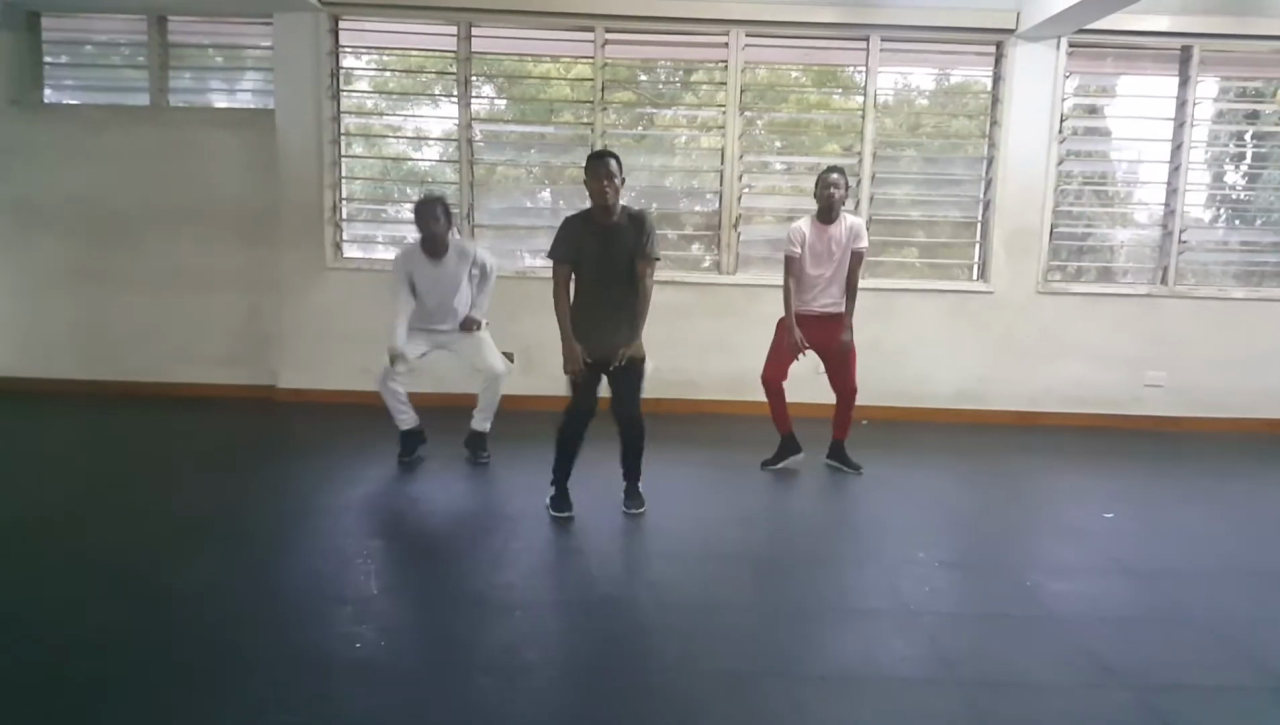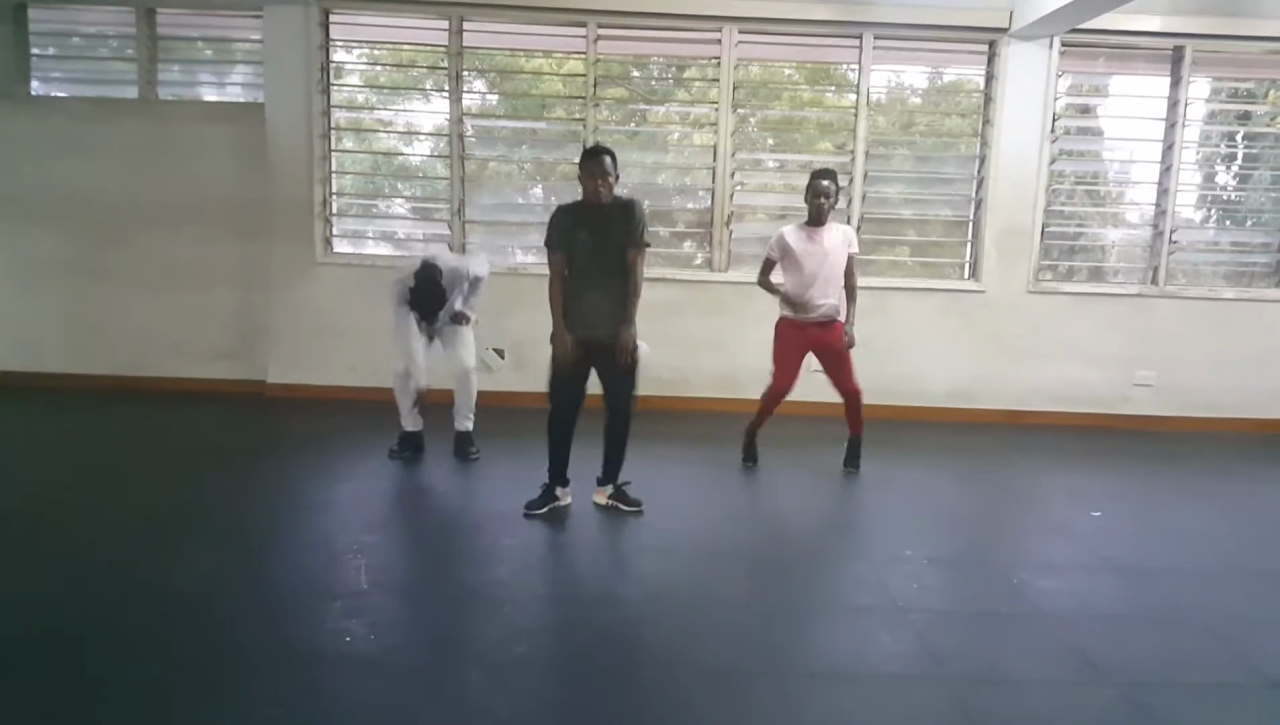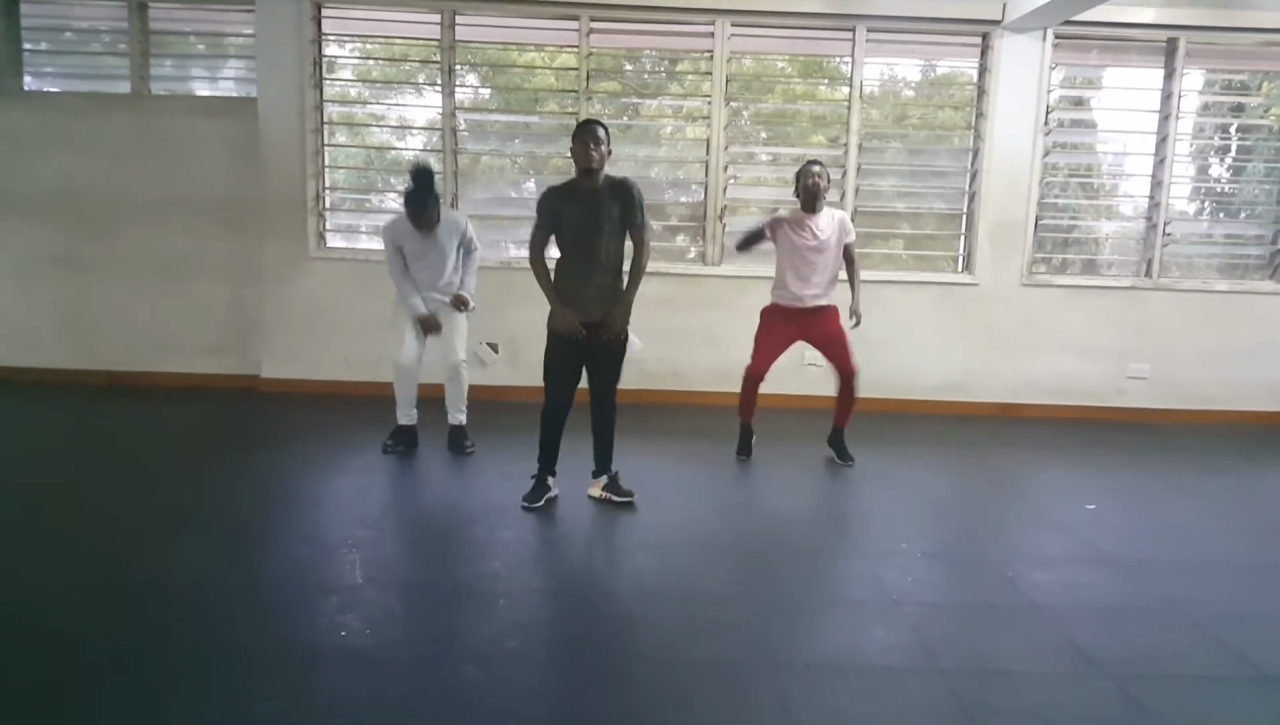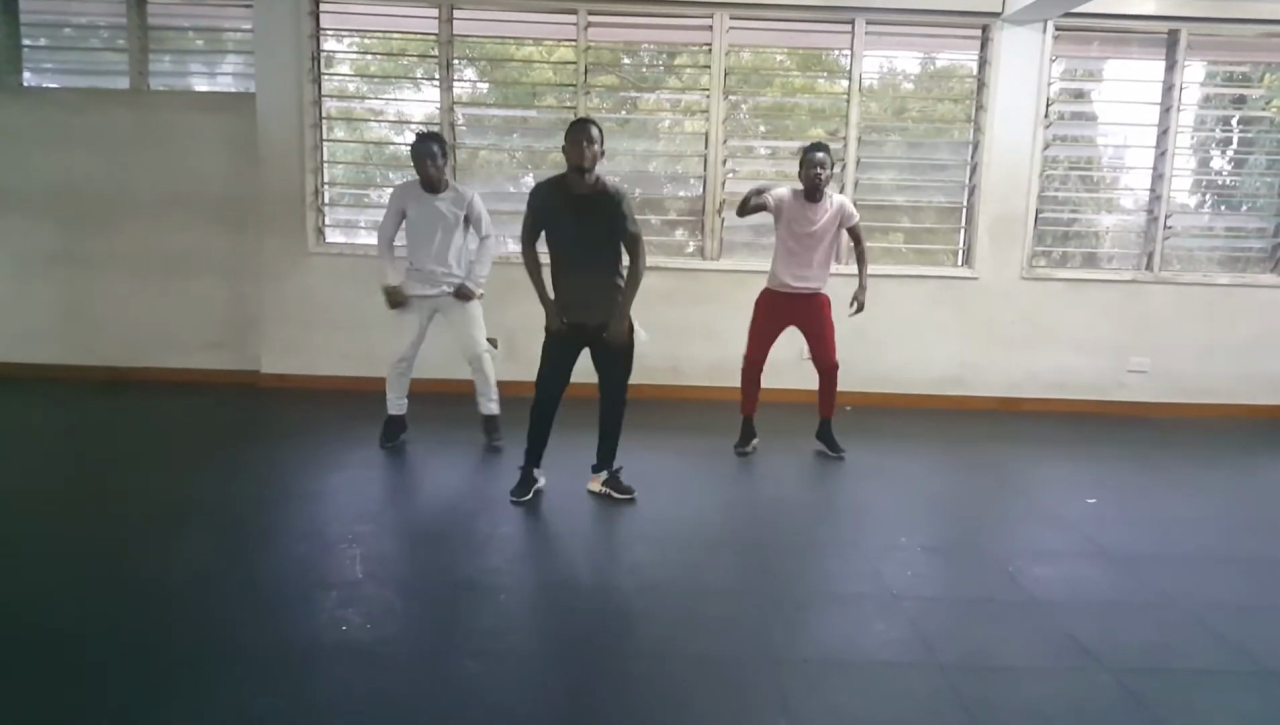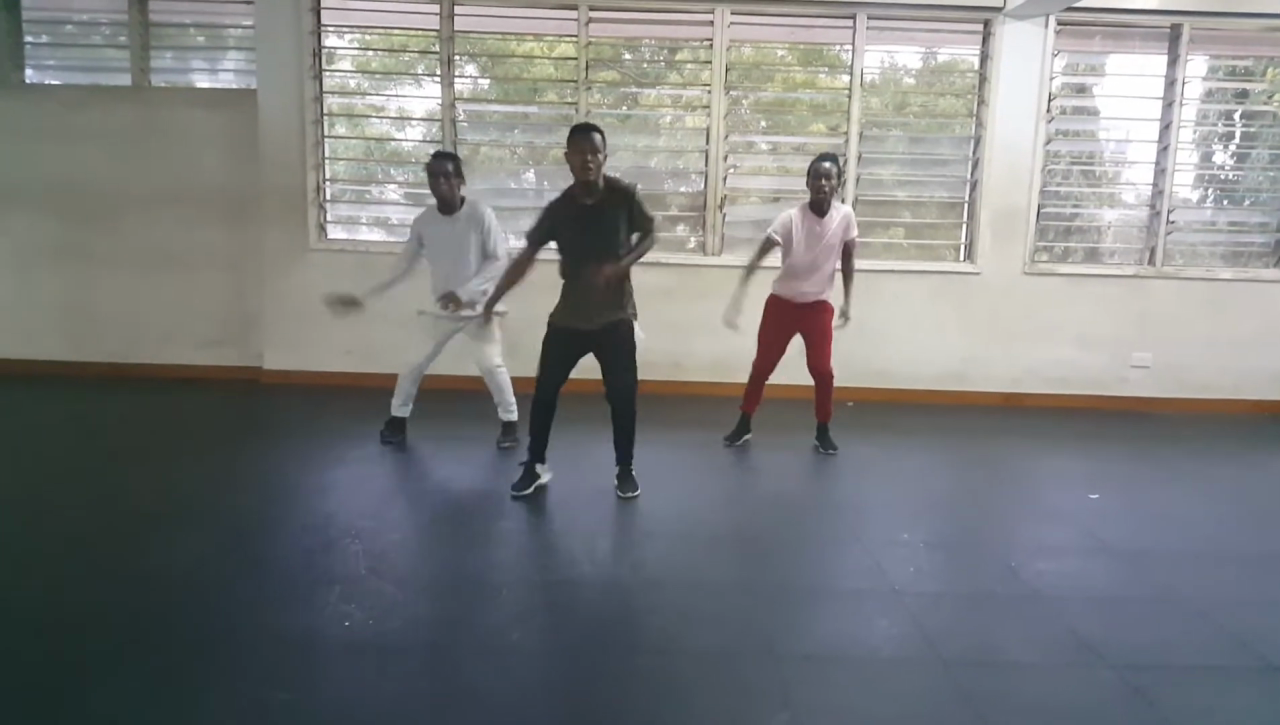
dt=0.2s
person 1, frame 1
left shoulder: (639, 223)
right shoulder: (572, 228)
left elbow: (645, 281)
right elbow: (561, 287)
left wrist: (636, 337)
right wrist: (569, 341)
left hip: (625, 339)
right hip: (585, 339)
left knee: (627, 411)
right knee: (582, 410)
left ankle: (631, 487)
right ankle: (560, 488)
person 1, frame 2
left shoulder: (630, 211)
right shoulder: (564, 216)
left elbow: (635, 271)
right elbow: (557, 276)
left wrist: (628, 326)
right wrist: (559, 332)
left hip: (615, 332)
right hip: (573, 332)
left knee: (620, 409)
right knee: (563, 407)
left ankle: (609, 485)
right ankle: (557, 486)
person 1, frame 3
left shoulder: (624, 190)
right shoulder: (555, 197)
left elbow: (641, 249)
right elbow: (537, 254)
left wrist: (625, 304)
right wrist: (556, 305)
left hip: (610, 315)
right hip: (567, 314)
left knee: (604, 397)
right knee: (557, 397)
left ankle: (603, 476)
right ankle: (545, 477)
person 1, frame 4
left shoulder: (613, 199)
right shoulder: (545, 194)
left elbow: (637, 255)
right elbow: (529, 247)
left wrist: (624, 310)
right wrist: (545, 301)
left hip: (612, 315)
right hip: (565, 315)
left knee: (614, 394)
right knee: (546, 393)
left ankle: (604, 472)
right ankle: (530, 471)
person 1, frame 5
left shoulder: (621, 194)
right shoulder: (557, 209)
left elbow: (646, 235)
right elbow: (526, 256)
left wrist: (620, 265)
right wrist: (492, 300)
left hip: (614, 315)
right hip: (568, 314)
left knee: (623, 394)
right knee: (544, 389)
left ankle: (624, 469)
right ankle: (535, 466)
person 2, frame 1
left shoulder: (855, 227)
right shoulder: (800, 229)
left elbow: (851, 280)
right elbow: (788, 281)
left wrist: (847, 327)
right wrist: (791, 327)
left hip: (833, 319)
right hip: (799, 318)
left knee: (846, 388)
right knee: (770, 378)
left ankle: (836, 450)
right ankle: (789, 444)
person 2, frame 2
left shoulder: (846, 234)
right shoulder: (787, 235)
left elbow: (851, 281)
right elbow: (762, 276)
left wrist: (849, 323)
right wrist: (786, 297)
left hip: (830, 325)
right hip: (793, 324)
left knee: (851, 391)
right knee: (780, 387)
left ankle: (854, 444)
right ankle: (750, 436)
person 2, frame 3
left shoulder: (840, 219)
right shoulder: (783, 220)
left elbow: (851, 261)
right elbow: (741, 247)
left wrist: (857, 299)
right wrist: (771, 224)
left hip: (821, 311)
right hip: (781, 311)
left knee: (848, 372)
right knee: (754, 372)
left ankle: (837, 437)
right ankle: (745, 432)
person 2, frame 4
left shoulder: (841, 205)
right shoulder: (785, 197)
left elbow: (859, 244)
right elbow: (742, 211)
left wrist: (862, 287)
right wrist: (752, 195)
left hip: (814, 298)
right hip: (776, 295)
left knee: (829, 363)
right knee: (752, 360)
left ankle: (825, 432)
right ankle: (747, 430)
person 2, frame 5
left shoulder: (846, 216)
right shoulder: (789, 218)
left elbow: (848, 261)
right elbow: (758, 257)
left wrist: (847, 302)
right wrist: (737, 295)
left hip: (817, 306)
right hip: (782, 303)
left knee: (822, 371)
right knee: (762, 366)
left ankle: (823, 431)
right ankle: (744, 424)
person 3, frame 1
left shoulder: (468, 252)
right shoulder: (406, 260)
left elbow: (489, 270)
right elbow: (402, 308)
left wrist: (477, 312)
right wrist: (396, 349)
left hip: (462, 325)
right hip: (422, 328)
left knee: (496, 369)
right knee: (388, 377)
left ankle: (478, 434)
right ankle: (410, 431)
person 3, frame 2
left shoulder: (461, 269)
right shoulder: (401, 289)
left elbow: (482, 271)
right elbow: (409, 334)
left wrist: (466, 308)
right wrist: (418, 383)
left hip: (454, 320)
right hip: (415, 324)
left knee: (465, 366)
right knee: (402, 371)
left ankle: (463, 433)
right ankle: (411, 433)
person 3, frame 3
left shoulder: (458, 223)
right shoulder: (394, 229)
left elbow: (473, 252)
right elbow: (399, 275)
left wrist: (466, 292)
right wrist: (421, 313)
left hip: (451, 302)
right hip: (416, 307)
left knee: (456, 360)
right knee: (405, 362)
left ankle: (457, 429)
right ankle: (406, 429)
person 3, frame 4
left shoulder: (466, 198)
right shoulder: (402, 195)
left elbow: (487, 238)
right elbow: (385, 240)
left wrist: (474, 281)
right wrist: (391, 282)
left hip: (459, 289)
right hip: (417, 289)
left knee: (476, 349)
right knee: (404, 354)
left ankle: (490, 417)
right ankle: (395, 418)
person 3, frame 5
left shoulder: (480, 214)
right shoulder: (424, 222)
left elbow: (498, 260)
right elbow: (403, 264)
left wrist: (465, 294)
right wrist: (364, 297)
left hip: (476, 304)
right hip: (445, 308)
left knee: (490, 364)
right knee: (415, 364)
left ankle: (510, 423)
right ankle: (397, 420)
